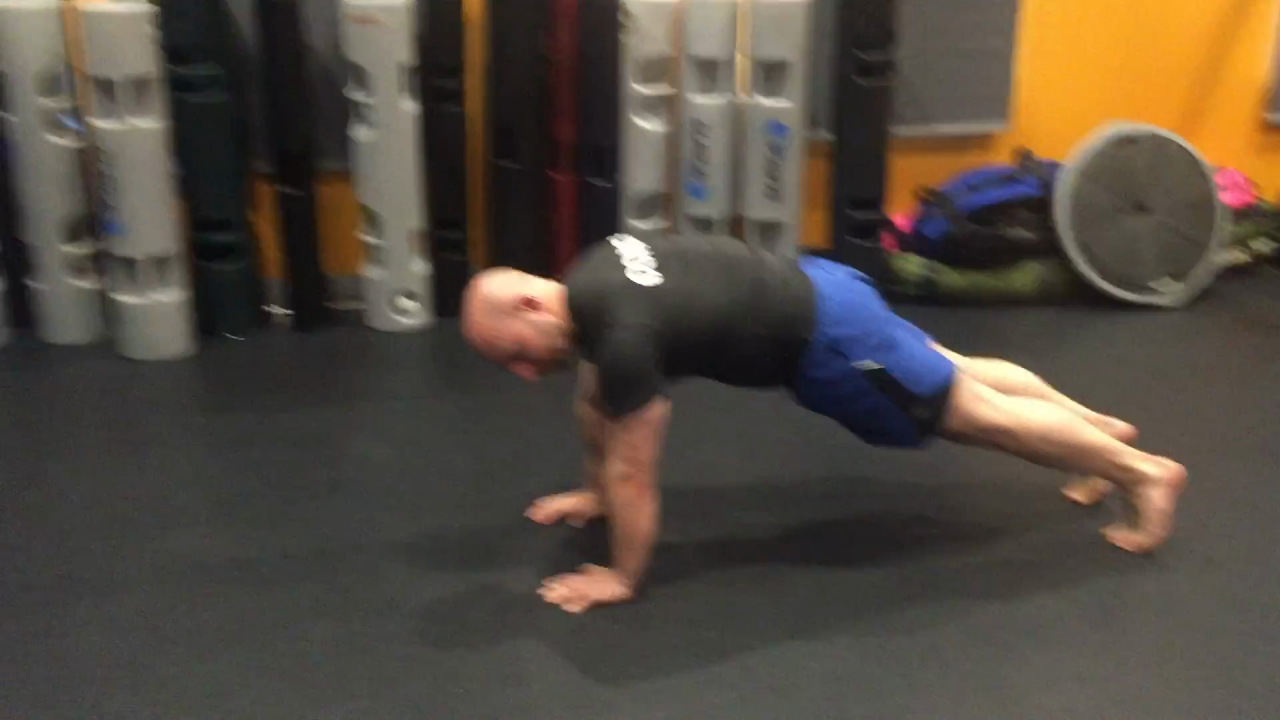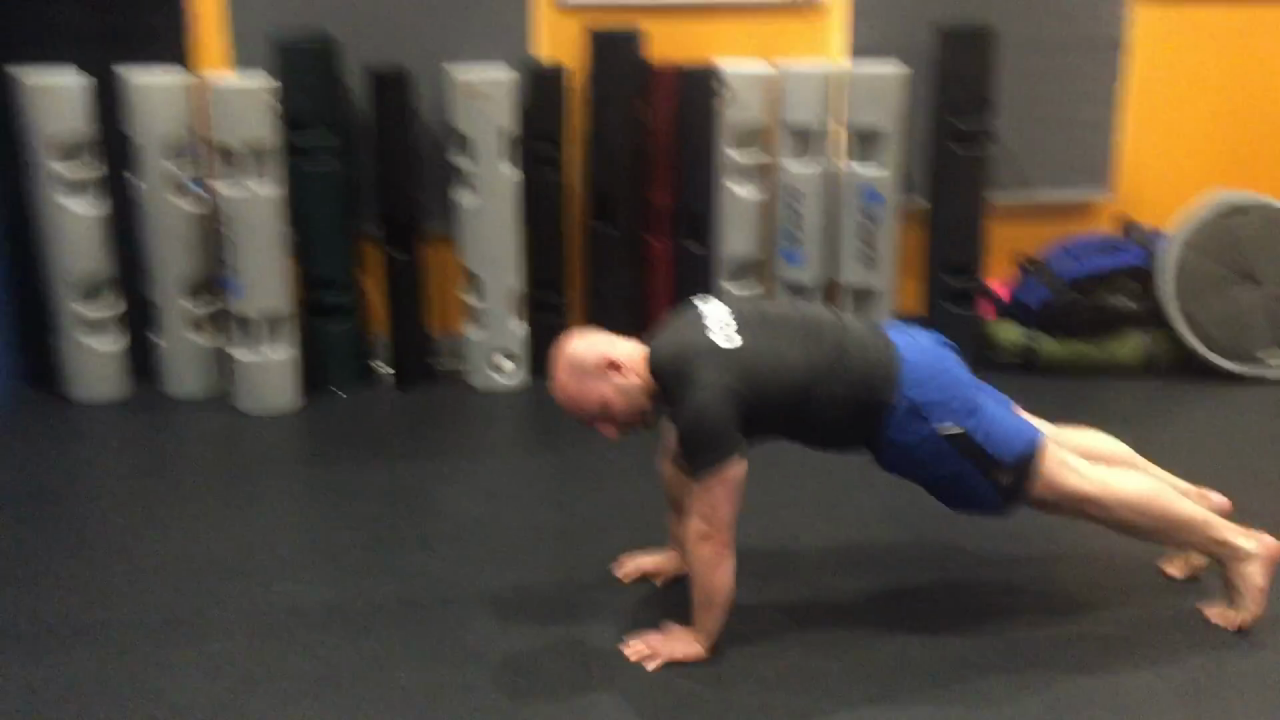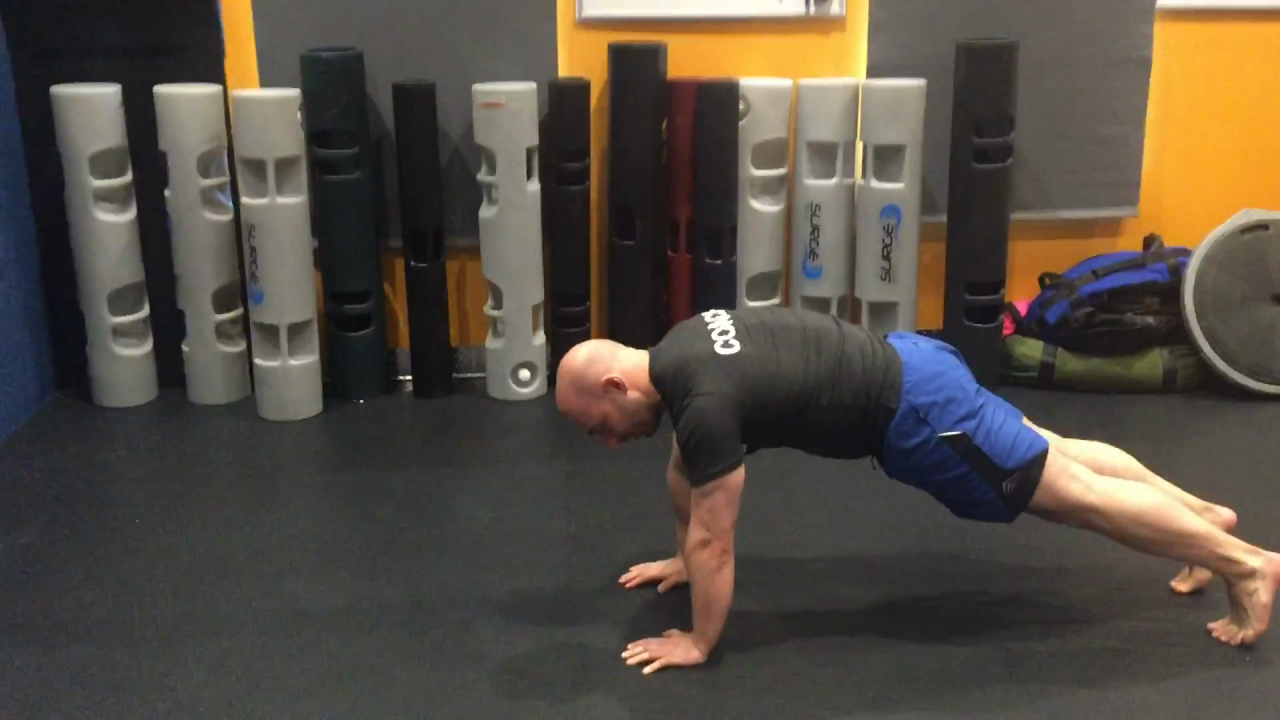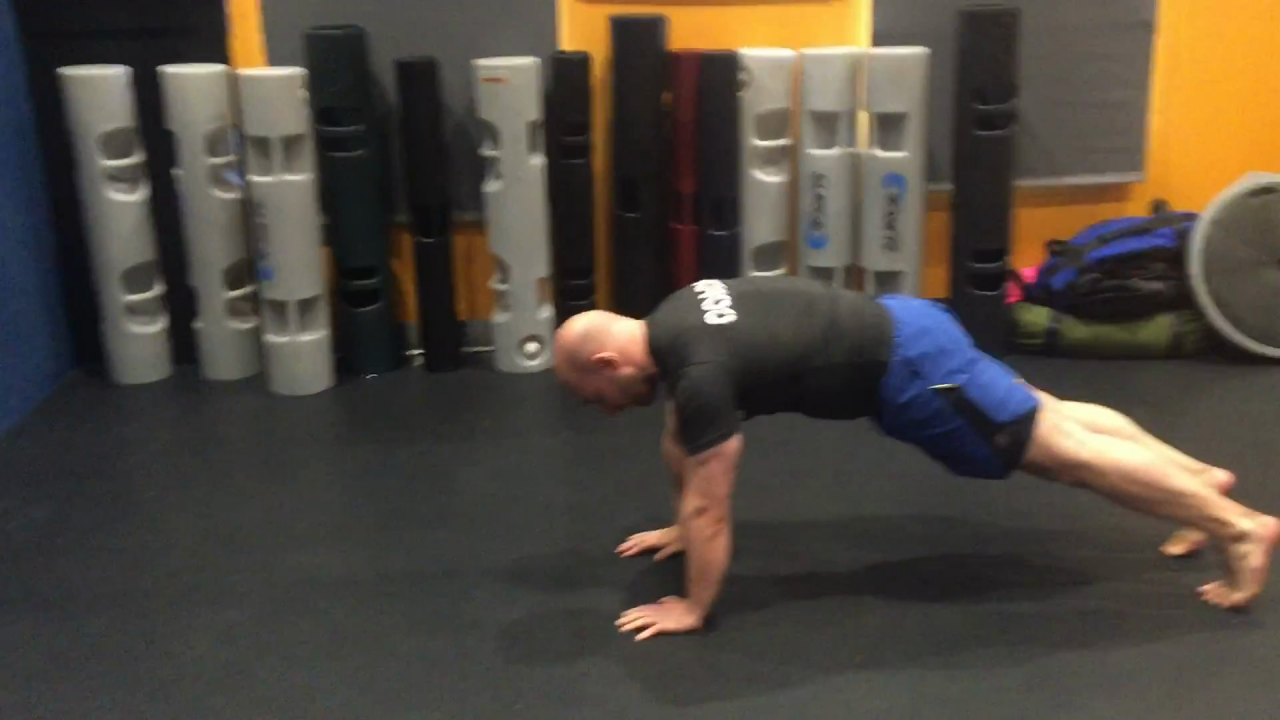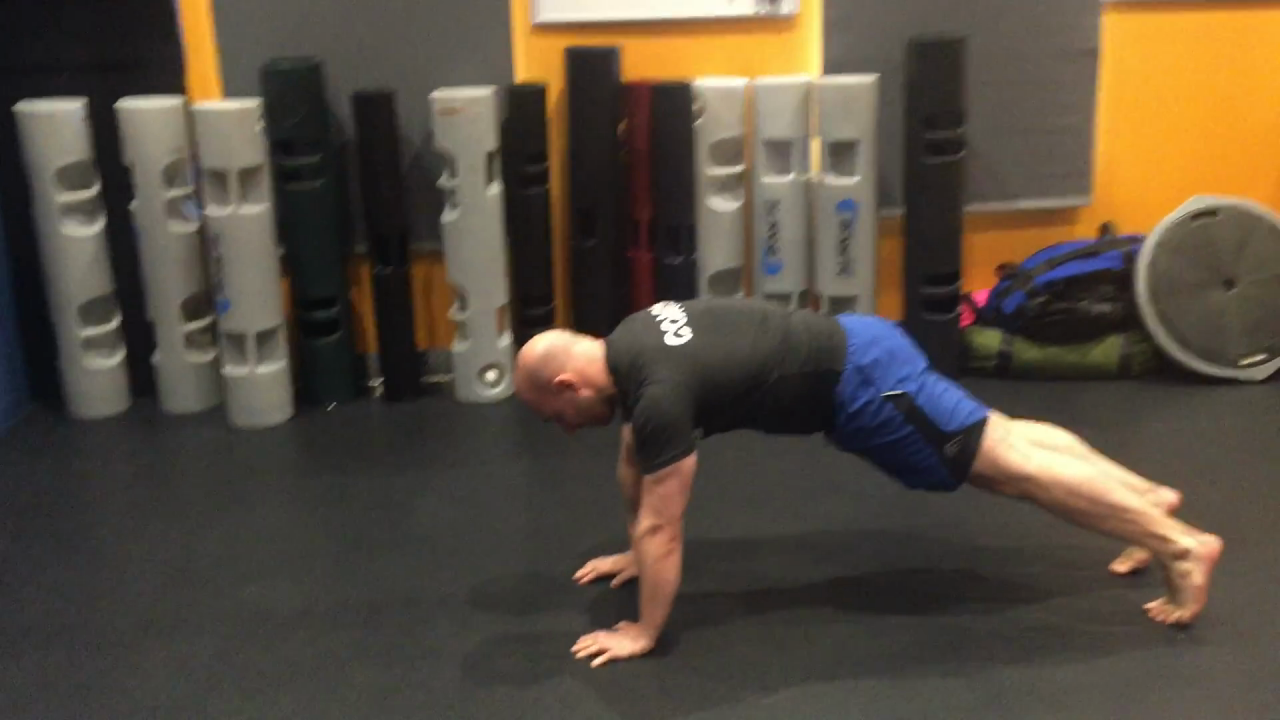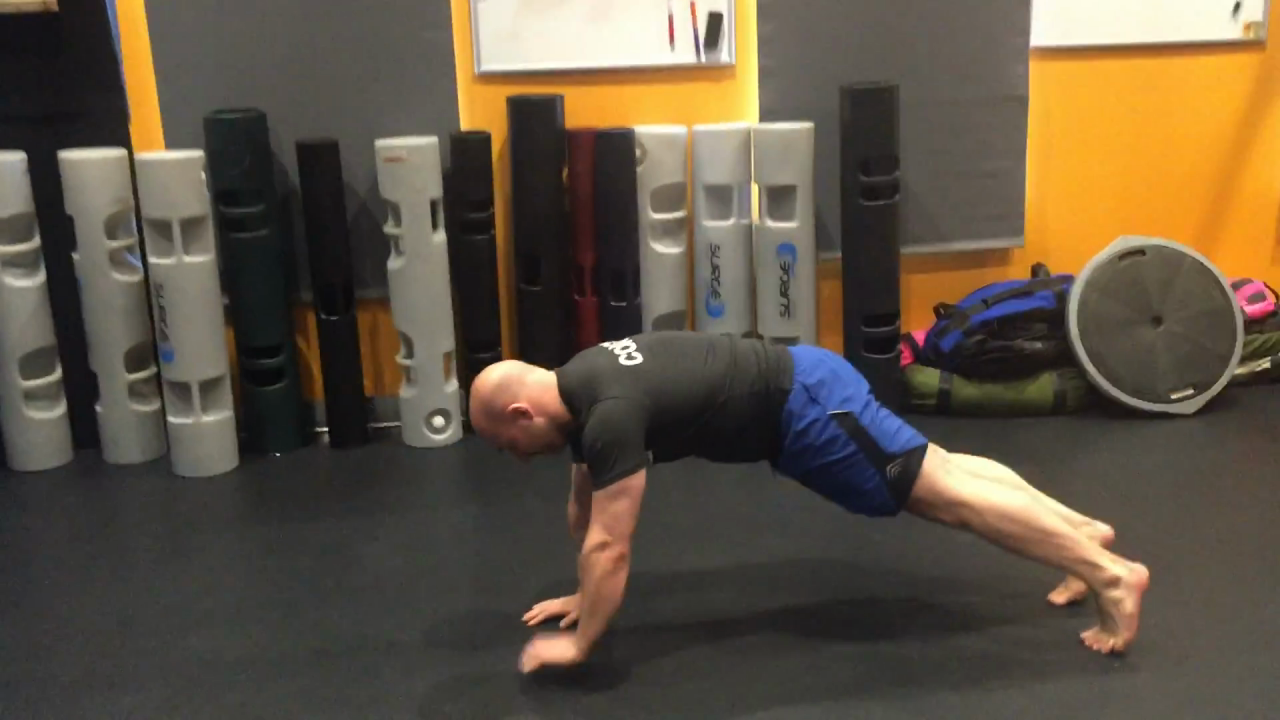
dt=0.2s
person 1, frame 1
left shoulder: (622, 332)
right shoulder: (587, 282)
left elbow: (634, 472)
right elbow: (595, 404)
left wrist: (622, 578)
right wrist: (594, 493)
left hip: (825, 343)
right hip: (814, 289)
left knee: (978, 416)
right knee: (958, 376)
left ankle: (1143, 472)
right ankle: (1104, 426)
person 1, frame 2
left shoulder: (702, 391)
right shoulder: (672, 342)
left elbow: (713, 530)
right elbow: (677, 463)
left wrist: (699, 637)
right wrist: (674, 552)
left hip: (908, 407)
right hip: (898, 355)
left knee: (1062, 481)
right knee: (1046, 441)
right ankle: (1199, 499)
person 1, frame 3
left shoulder: (704, 402)
right shoulder: (676, 356)
left elbow: (713, 539)
right elbow: (684, 474)
left wrist: (699, 643)
right wrist: (682, 559)
left hip: (913, 413)
right hip: (903, 364)
left knee: (1070, 495)
right knee: (1055, 454)
right ankle: (1206, 514)
person 1, frame 4
left shoulder: (699, 371)
right shoulder: (671, 325)
left elbow: (709, 505)
right elbow: (679, 445)
left wrist: (693, 609)
right wrist: (679, 528)
left hip: (906, 369)
right hip: (898, 327)
left knee: (1061, 450)
right knee: (1049, 415)
right ankle: (1203, 476)
person 1, frame 5
left shoulder: (658, 389)
right shoulder: (626, 349)
left elbow: (661, 524)
right elbow: (633, 466)
left wrist: (643, 633)
right wrist: (633, 554)
left hip: (857, 380)
right hip: (849, 350)
left knee: (1006, 463)
right knee: (1001, 435)
left ankle: (1181, 544)
right ankle: (1150, 496)
person 1, frame 6
left shoulder: (609, 410)
right shoulder: (579, 388)
left elbow: (608, 543)
right elbow: (583, 505)
left wrist: (580, 642)
right wrist: (583, 592)
left hip: (804, 406)
right hip: (793, 386)
left knee: (943, 493)
right knee: (940, 469)
left ankle: (1110, 574)
right ankle: (1083, 530)
